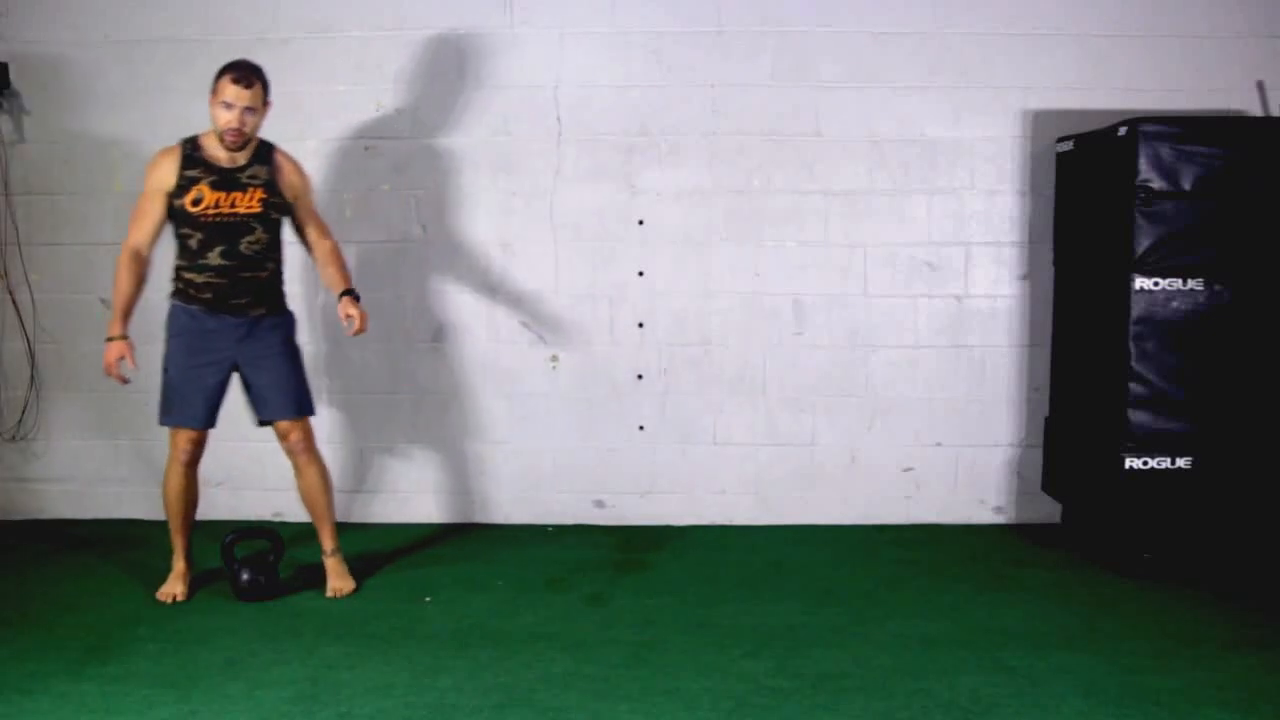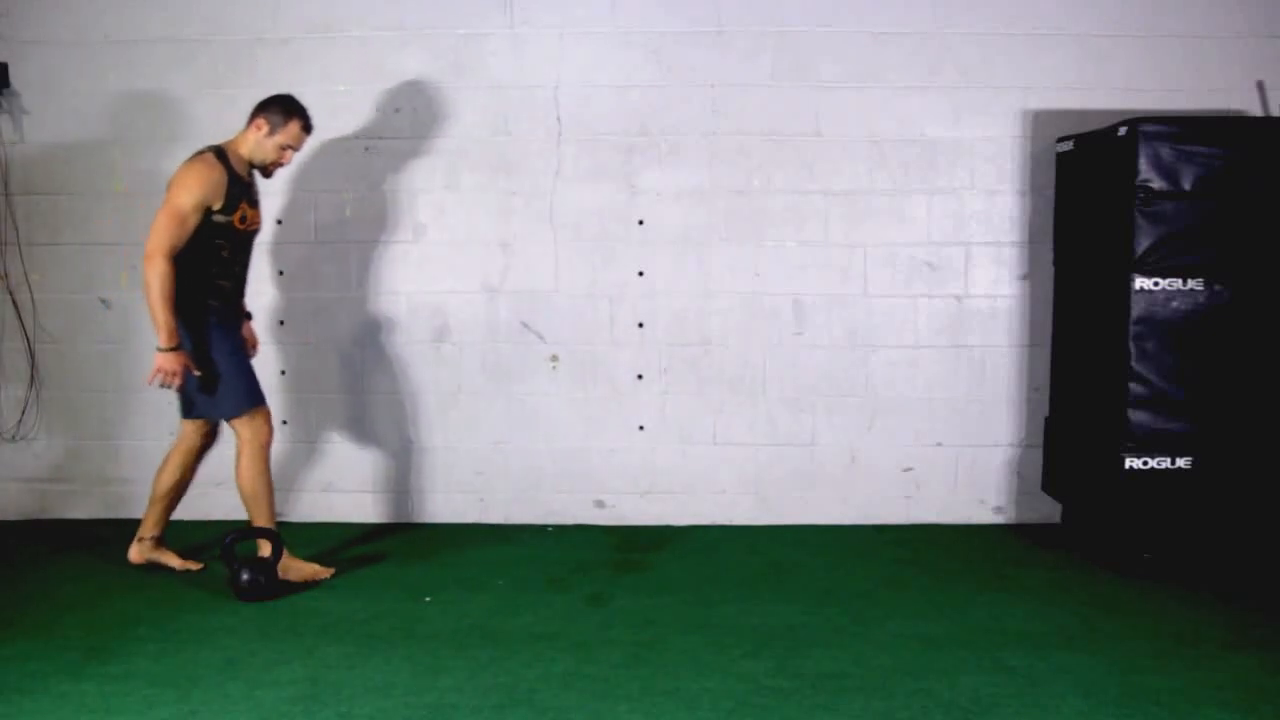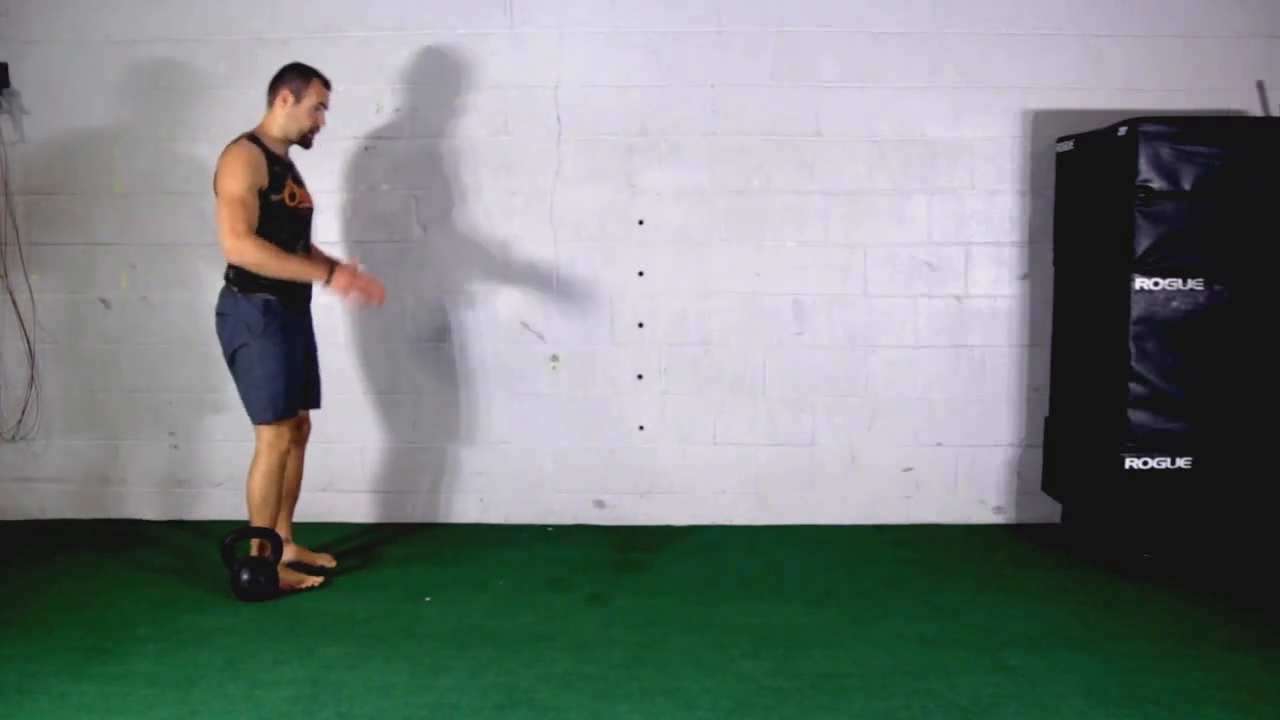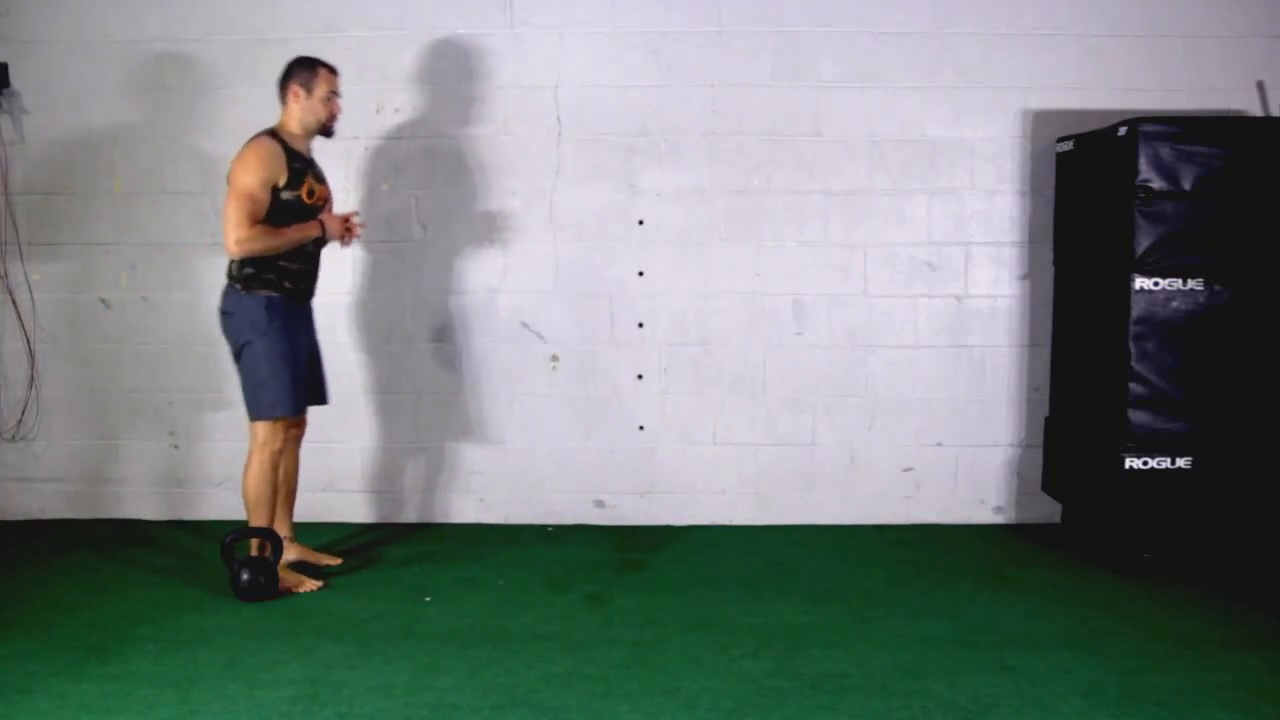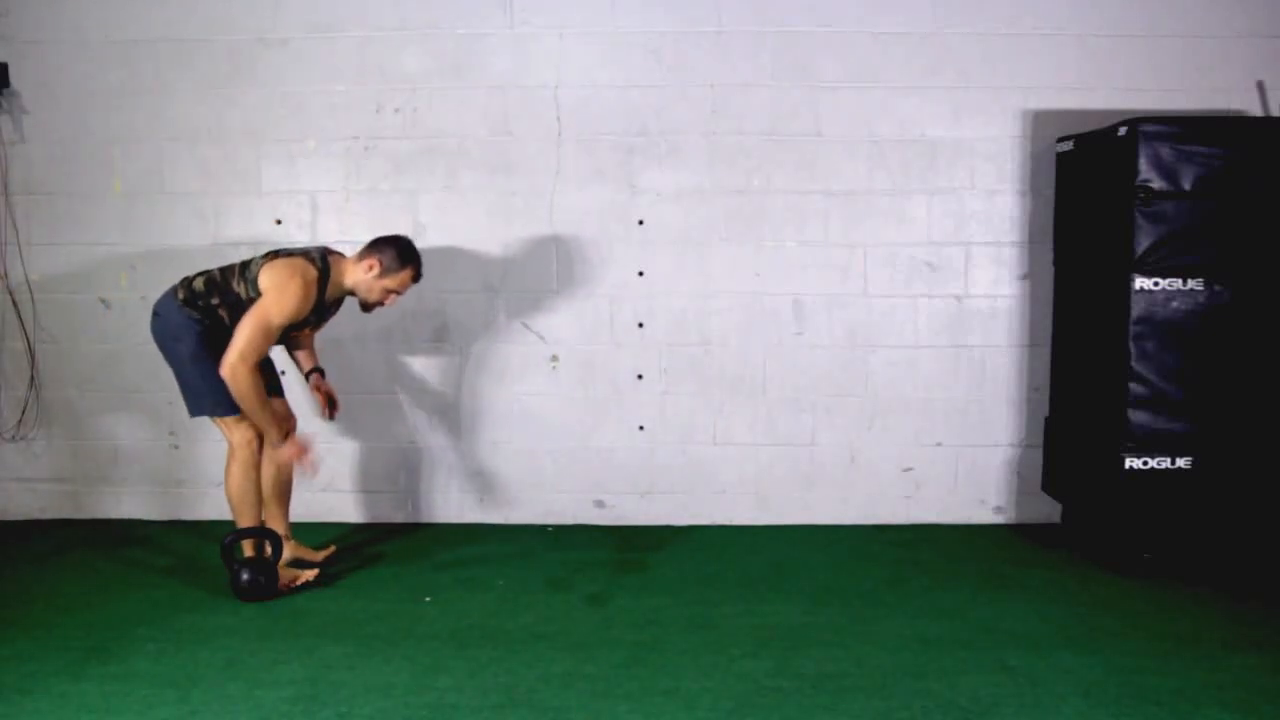
dt=1s
person 1, frame 1
left shoulder: (283, 170)
right shoulder: (171, 165)
left elbow: (319, 241)
right elbow: (136, 249)
left wrist: (346, 294)
right wrist: (118, 328)
left hip: (266, 323)
right hip: (194, 323)
left knee: (298, 440)
right knee: (184, 449)
left ankle: (332, 555)
right ankle: (180, 564)
person 1, frame 2
left shoulder: (246, 179)
right shoulder: (204, 173)
right elbow: (157, 256)
left wrist: (242, 317)
right wrist: (168, 343)
left hip: (218, 319)
right hip: (196, 321)
left knee: (197, 435)
right knee: (255, 429)
left ankle: (147, 540)
right ankle: (270, 553)
person 1, frame 3
left shoulder: (283, 163)
right shoulder: (244, 157)
right elbow: (237, 245)
left wrist: (342, 271)
right wrist: (328, 276)
left hip: (289, 311)
right hip: (254, 312)
left knee: (296, 431)
right knee: (276, 438)
left ankle: (284, 543)
right ankle: (259, 562)
person 1, frame 4
left shoulder: (304, 159)
right shoulder: (262, 154)
right elbow: (239, 240)
left wrist: (333, 229)
right wrist: (318, 227)
left hip: (292, 306)
right hip: (259, 307)
left knee: (292, 429)
right knee: (271, 435)
left ankle: (285, 543)
right ankle: (259, 561)
person 1, frame 5
left shoulder: (337, 279)
right shoulder: (298, 285)
left elbow: (298, 329)
right elbow: (234, 368)
left wrist: (314, 375)
right wrist: (279, 441)
left hip: (228, 323)
right hip: (186, 320)
left knee: (282, 426)
right knee: (247, 437)
left ankle: (281, 543)
